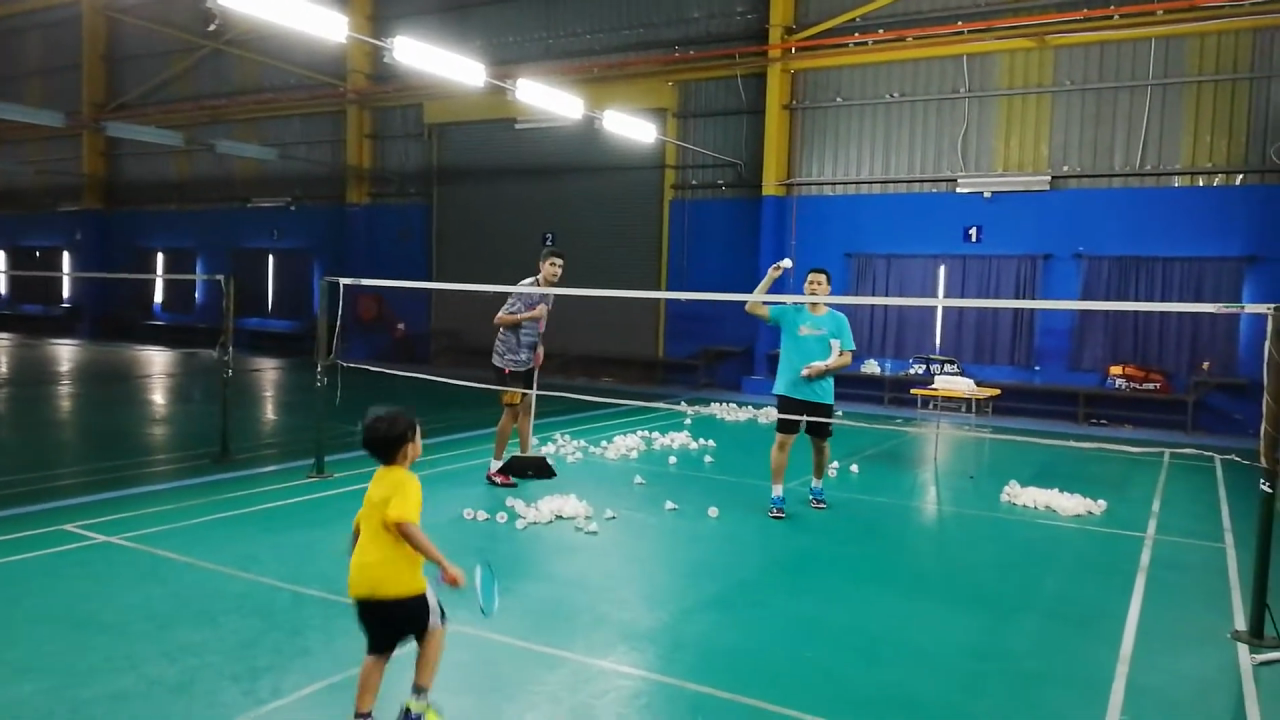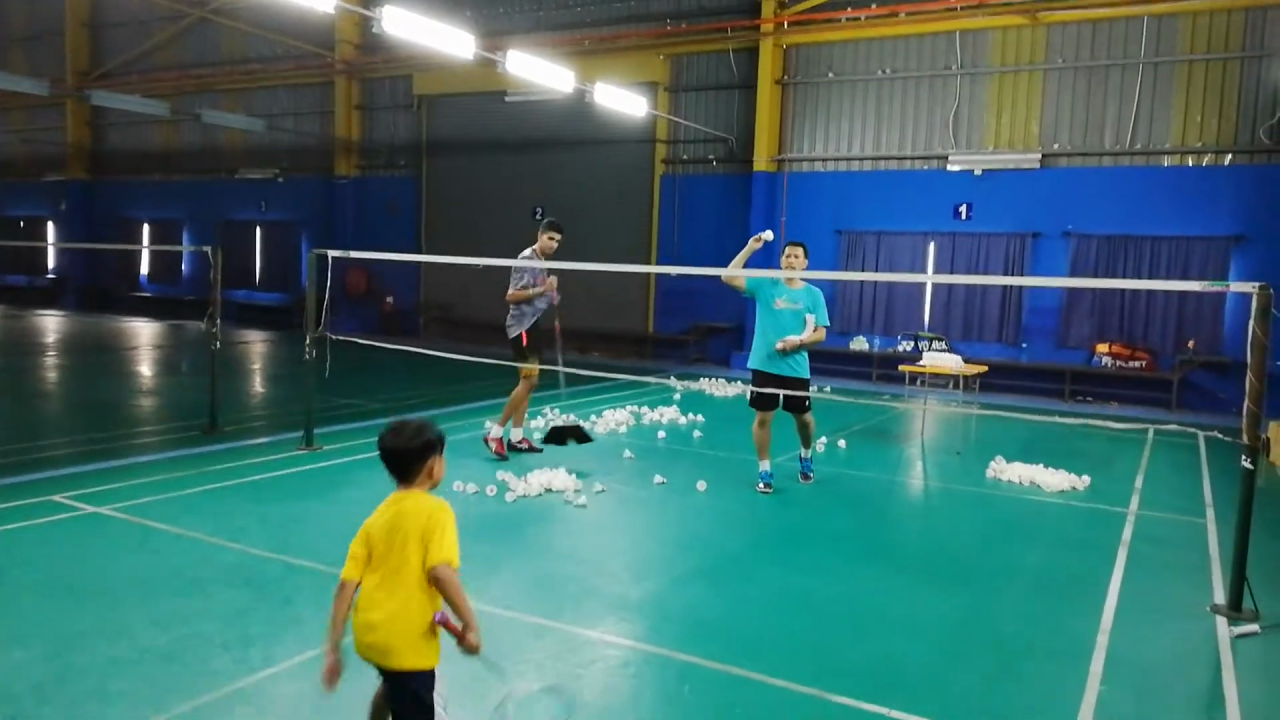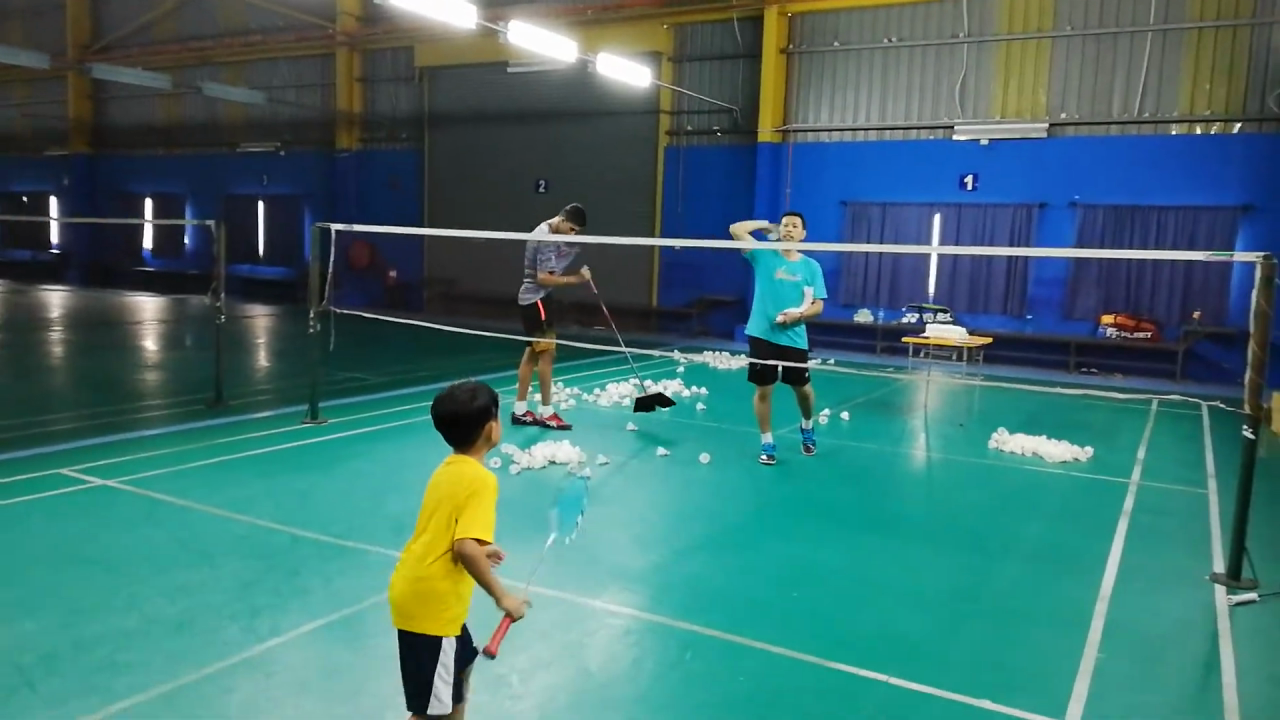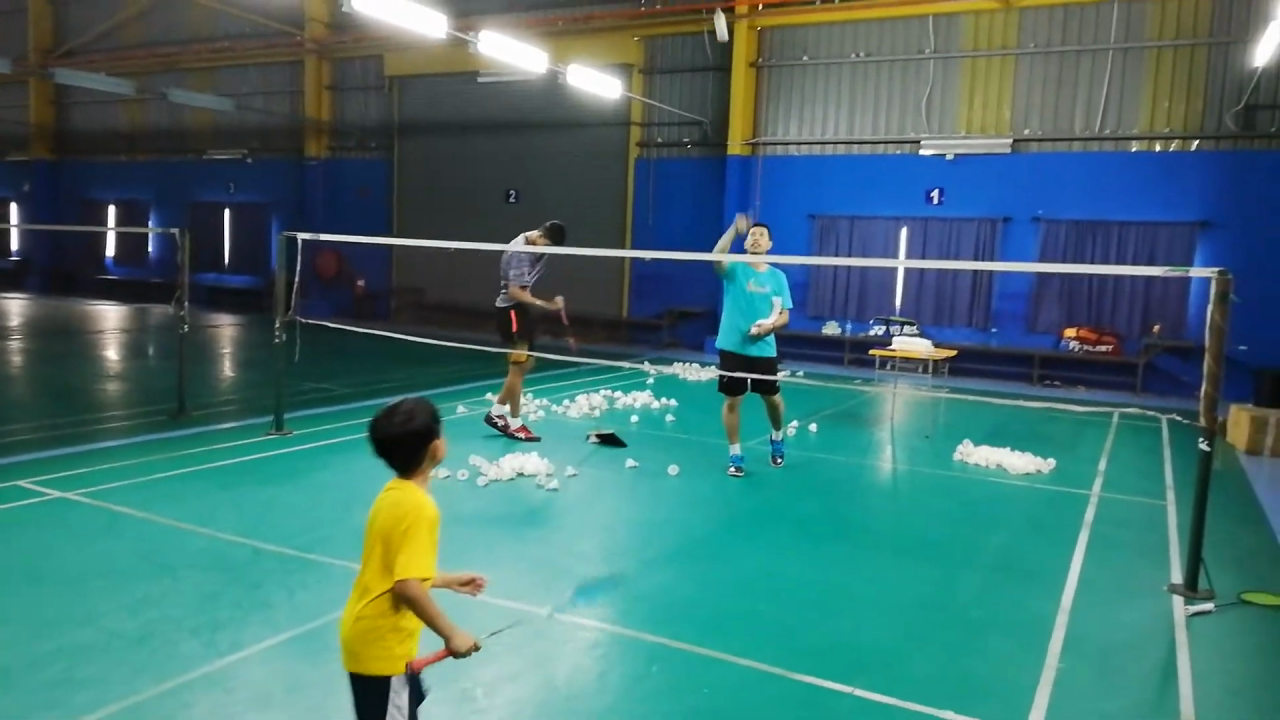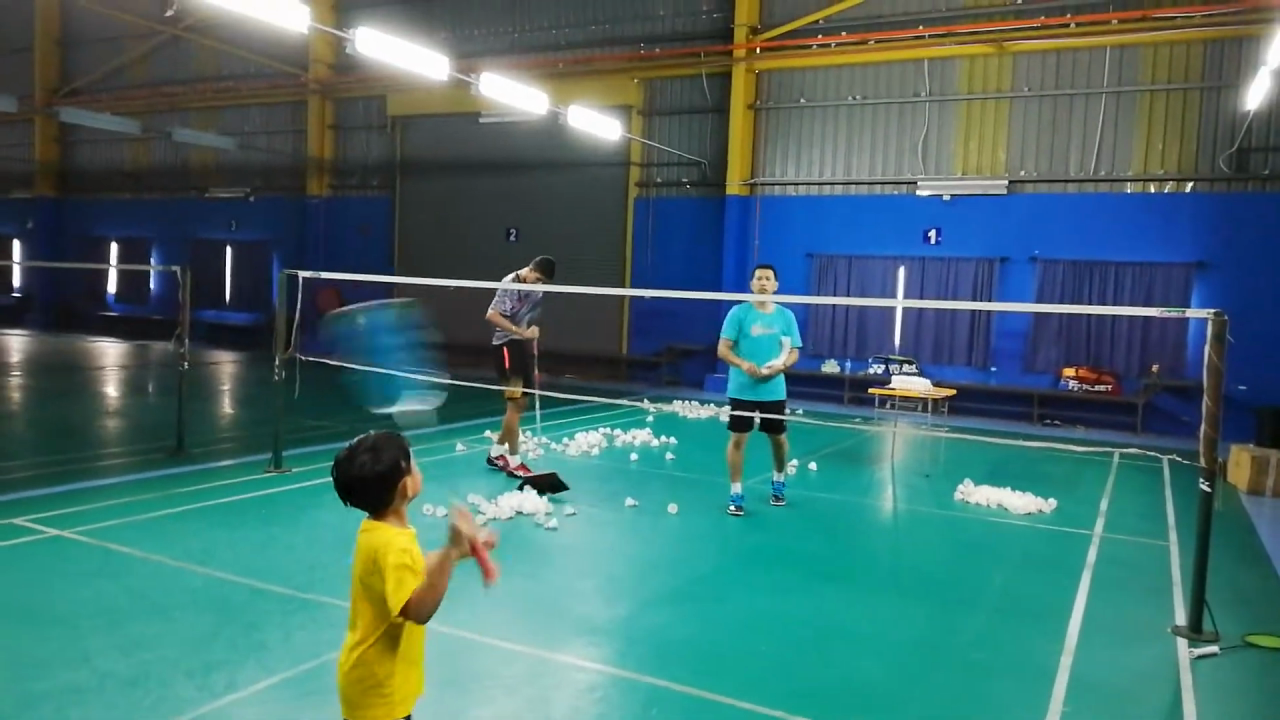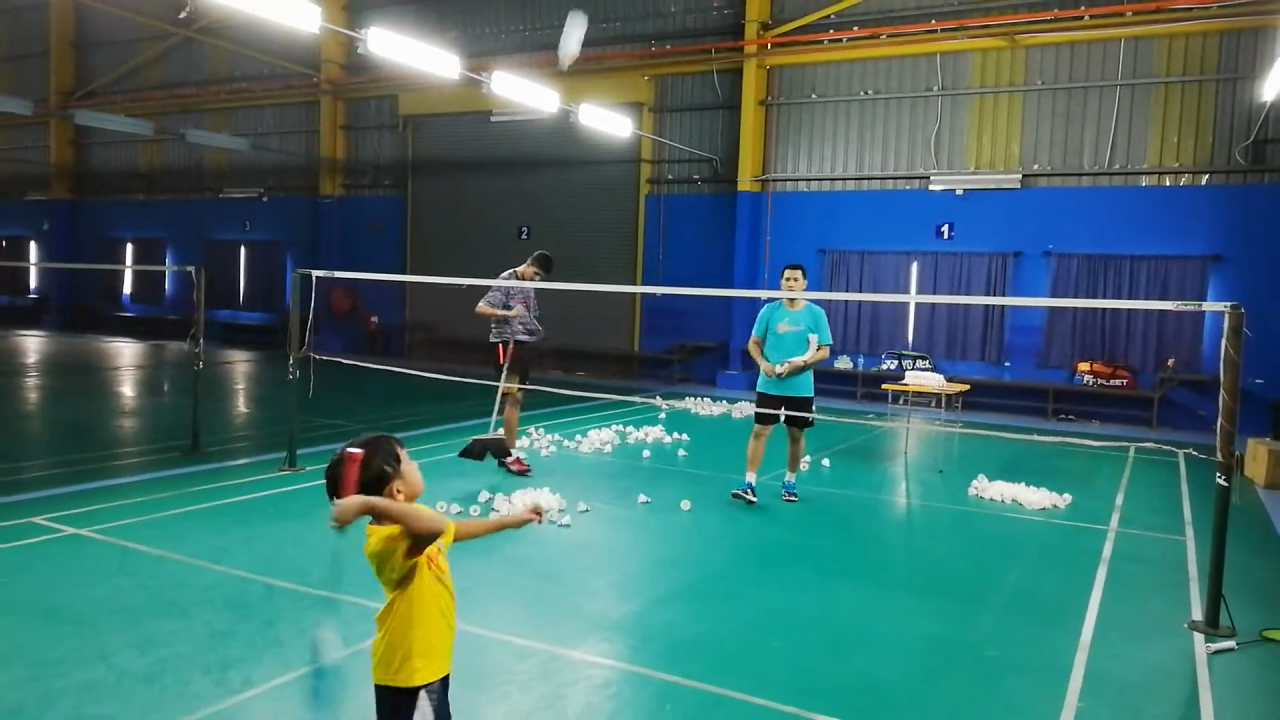
dt=0.4s
person 1, frame 1
left shoulder: (377, 483)
right shoulder: (405, 480)
right elbow: (405, 524)
right wrist: (444, 563)
left hip: (363, 585)
right hip: (399, 584)
left knee: (378, 652)
right knee: (433, 628)
person 1, frame 2
left shoulder: (376, 519)
right shoulder: (436, 511)
left elbow: (347, 584)
right elbow: (442, 573)
left wrist: (333, 650)
right wrist: (469, 627)
left hip: (370, 634)
right hip: (410, 643)
left knee: (395, 685)
person 1, frame 3
left shoulder: (448, 469)
right shoulder: (480, 480)
right elbow: (466, 548)
left wrist: (481, 553)
right wrist: (503, 596)
left hip: (415, 591)
right hip: (430, 604)
left knee: (460, 666)
person 1, frame 4
left shoulder: (394, 494)
right shoulder: (419, 508)
right elbow: (407, 588)
left wrist: (449, 580)
right wrist: (451, 634)
left hip: (374, 635)
right hip: (380, 645)
person 1, frame 5
left shoulder: (381, 531)
right shoulder: (388, 546)
right elbow: (420, 609)
left wrist: (462, 548)
right wrist: (451, 552)
right hip: (377, 689)
person 1, frame 6
left shoulder: (400, 530)
right shoulder: (385, 541)
left elbow: (453, 530)
right elbow: (435, 526)
left wrist: (513, 519)
left hip: (415, 664)
right hip: (412, 670)
person 2, frame 1
left shoulder: (838, 320)
right shoulder: (789, 313)
left elbow: (847, 357)
right elbow: (752, 308)
left wrist: (824, 367)
right wrist: (769, 278)
left hip: (821, 393)
right hip: (789, 390)
left knee: (820, 443)
right knee: (783, 440)
left ankle: (816, 487)
right ankle: (777, 496)
person 2, frame 2
left shoulder: (814, 295)
right shoulder: (765, 285)
left elbow: (820, 334)
right elbow: (728, 277)
left wrist: (799, 341)
right wrist: (750, 248)
left hip: (797, 368)
right hip: (764, 364)
left knee: (803, 417)
right knee: (763, 417)
left ankle: (806, 456)
right ankle: (764, 471)
person 2, frame 3
left shoulder: (811, 267)
right shoulder: (764, 256)
left elbow: (818, 306)
right elbow: (736, 229)
left wrist: (798, 314)
right wrist: (764, 225)
left hip: (795, 338)
right hip: (762, 335)
left knee: (803, 389)
right knee: (763, 390)
left ankle: (807, 428)
right ankle: (767, 443)
person 2, frame 4
left shoulder: (777, 277)
right shoulder: (735, 268)
left elbow: (784, 315)
right elbow: (717, 256)
left wrist: (770, 326)
right wrist: (734, 230)
left hip: (764, 350)
right hip: (732, 348)
left knee: (773, 399)
right knee: (732, 402)
left ankle: (777, 439)
right ankle: (735, 455)
person 2, frame 5
left shoulder: (786, 316)
right shoulder: (739, 313)
left elbow: (794, 352)
right elbow: (722, 349)
left wrist: (780, 366)
right wrist: (743, 364)
left hip: (774, 390)
right hip: (742, 390)
left knee: (778, 438)
right knee: (738, 439)
left ankle: (778, 481)
right ankle: (736, 493)
person 2, frame 6
left shoulder: (816, 314)
right shoulder: (769, 311)
left elbow: (824, 351)
right elbow: (753, 344)
left wrist: (802, 363)
right wrist: (763, 363)
left hip: (801, 388)
right hip: (769, 385)
left knee: (796, 434)
right knee: (760, 431)
left ankle: (790, 482)
right ankle: (749, 483)
person 3, frame 1
left shoulder: (548, 295)
right shoulder: (525, 289)
right elbow: (499, 319)
left wrist: (539, 346)
right wrist: (530, 315)
left hip: (528, 359)
right hip: (509, 359)
left knee: (528, 406)
right knee: (512, 410)
right ankle: (495, 469)
person 3, frame 2
left shoulder: (540, 261)
right shoulder: (526, 260)
right elbow: (512, 296)
left wrist: (549, 293)
right wrist: (542, 289)
left hip: (534, 326)
right hip: (522, 327)
left knee: (527, 381)
right knee: (529, 379)
left ankle: (517, 436)
right ankle: (495, 432)
person 3, frame 3
left shoulder: (550, 232)
right shoulder: (545, 239)
right elbow: (543, 278)
right wrist: (575, 279)
left hip: (534, 298)
right hip: (536, 298)
left knee: (532, 352)
right knee: (547, 353)
left ankle: (520, 410)
right ankle: (546, 412)
person 3, frame 4
left shoulder: (532, 247)
right shoulder: (520, 251)
right elbow: (514, 291)
right wrist: (546, 305)
left hip: (521, 309)
right hip: (512, 309)
left knee: (526, 363)
right knee: (519, 365)
left ankle: (497, 411)
right ankle: (514, 424)
person 3, frame 5
left shoulder: (532, 287)
right shoulder: (510, 285)
right elbow: (492, 316)
right wrist: (521, 332)
left hip: (522, 346)
right hip: (507, 346)
left knee: (521, 402)
right knee: (516, 403)
left ankle: (496, 452)
right ankle: (514, 461)
person 3, frame 6
left shoulder: (528, 286)
right shoulder: (506, 281)
right elbow: (481, 308)
left wrist: (535, 328)
right wrist: (507, 313)
left hip: (524, 344)
right hip: (505, 344)
left knee: (517, 399)
right knee: (513, 398)
left ankle: (507, 453)
right ankle: (509, 454)
